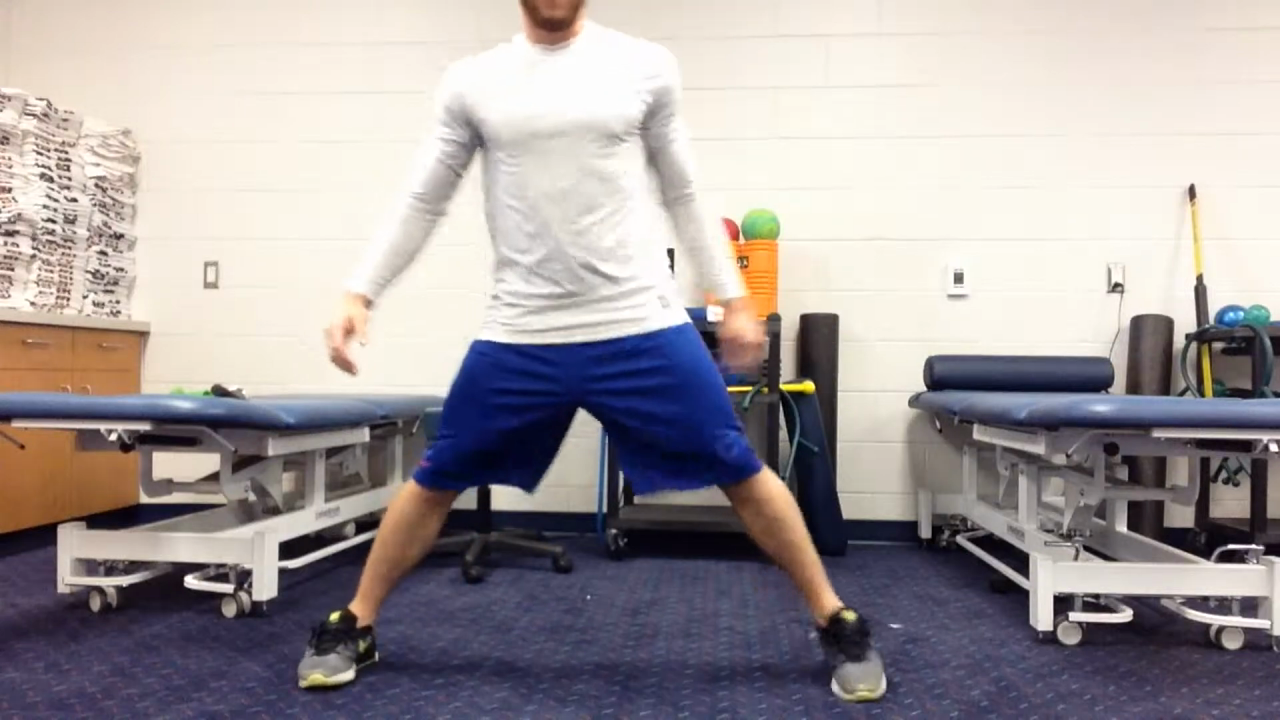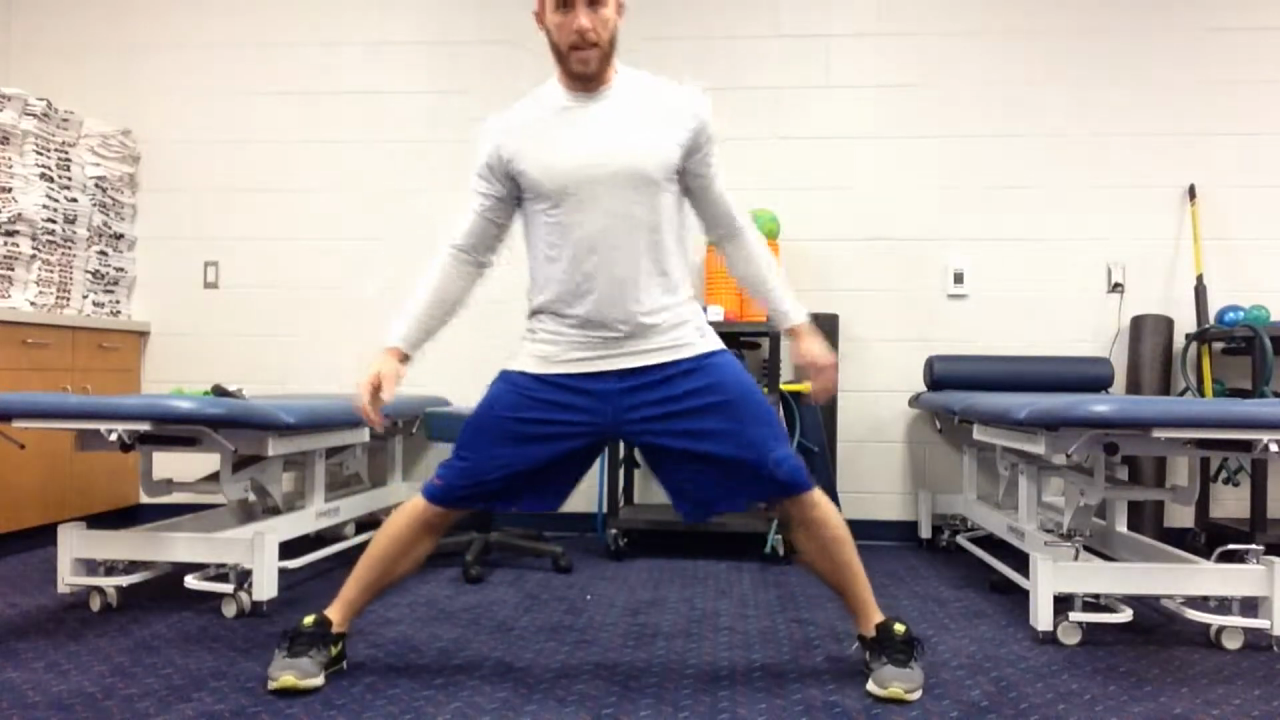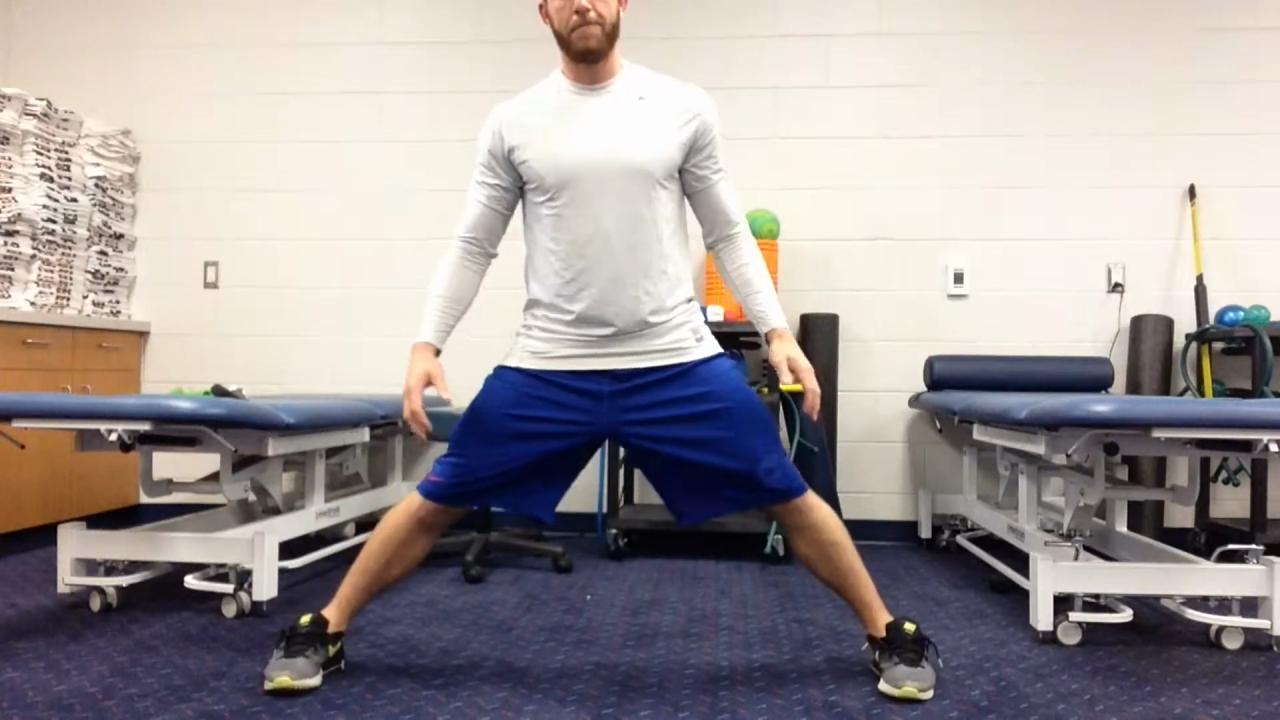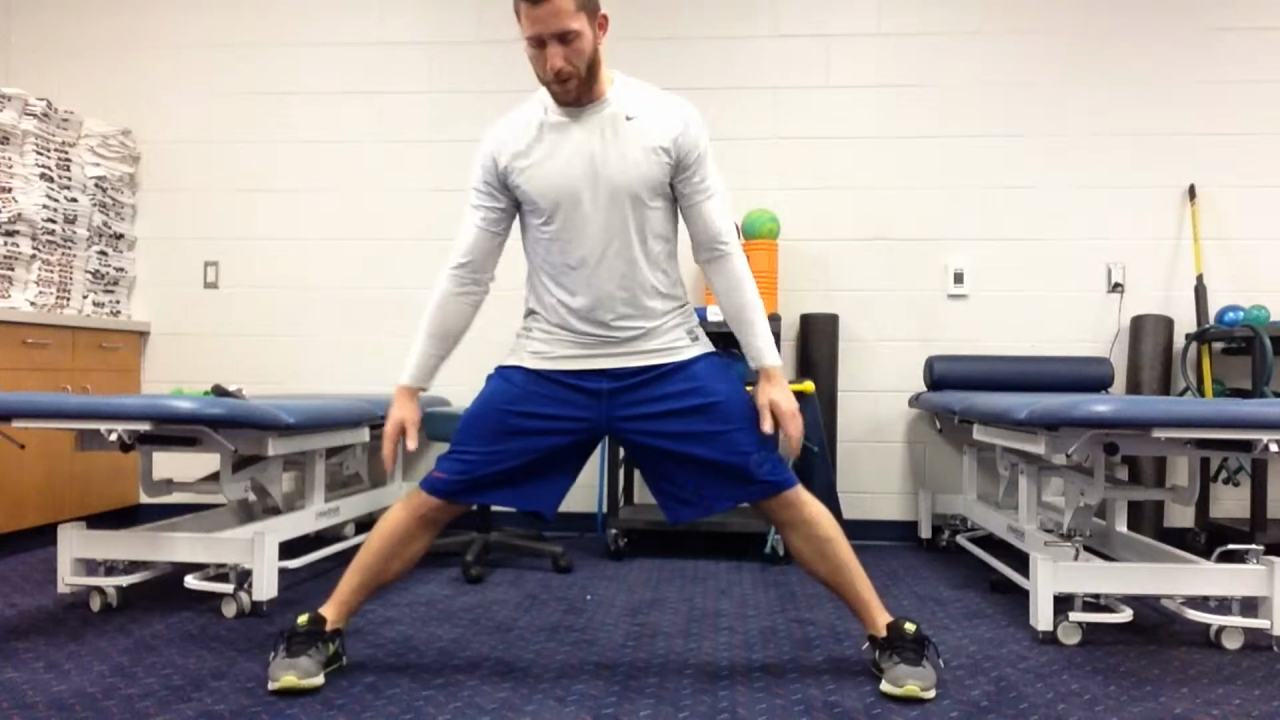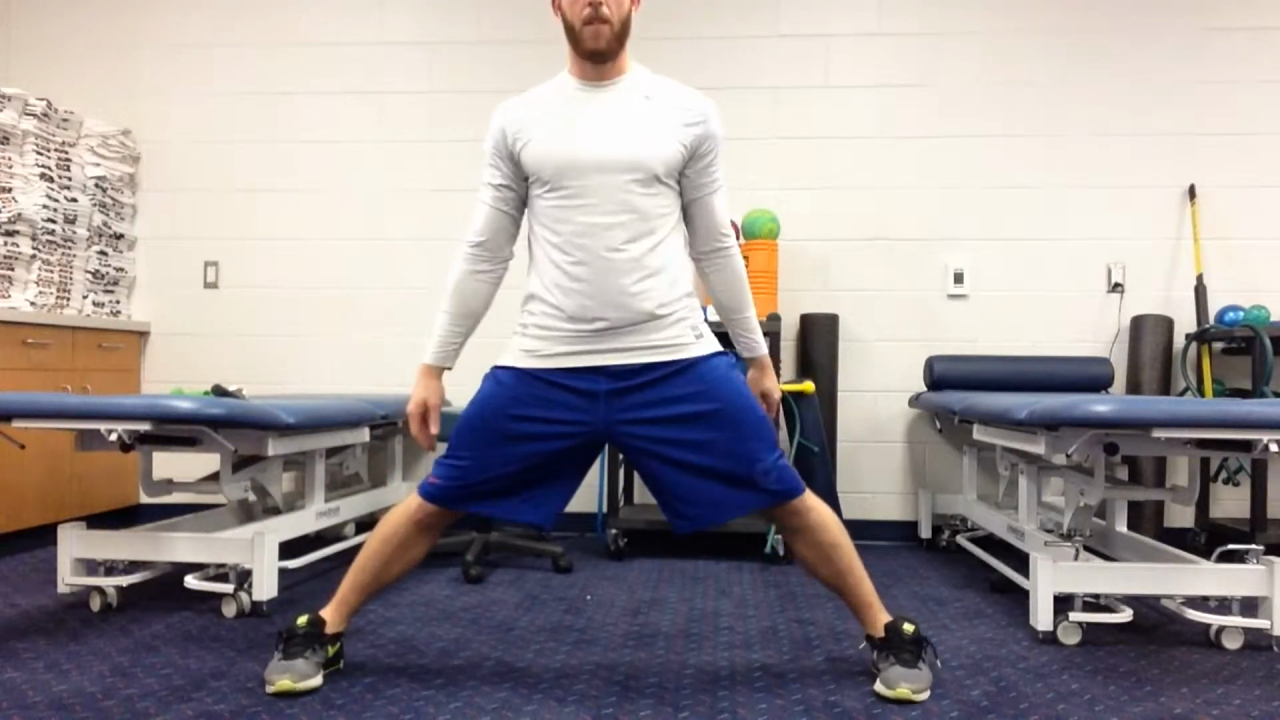
dt=1s
person 1, frame 1
left shoulder: (645, 66)
right shoulder: (471, 81)
left elbow: (683, 195)
right elbow: (423, 202)
left wrist: (732, 297)
right wrist: (359, 294)
left hip: (641, 328)
right hip: (518, 336)
left knee: (743, 472)
right knee: (435, 481)
left ankle: (837, 625)
right ankle: (352, 626)
person 1, frame 2
left shoulder: (680, 108)
right shoulder: (511, 132)
left elbow: (729, 231)
right elbow: (466, 255)
left wrist: (798, 324)
right wrist: (396, 348)
left hip: (679, 360)
right hip: (552, 372)
left knee: (795, 491)
right knee: (441, 503)
left ankle: (881, 637)
right ankle: (326, 631)
person 1, frame 3
left shoulder: (684, 107)
right shoulder: (514, 122)
left elbow: (727, 234)
right elbow: (473, 246)
left wrist: (776, 329)
right wrist: (427, 343)
left hip: (677, 364)
right hip: (547, 371)
left knee: (787, 498)
right knee: (438, 502)
left ankle: (889, 635)
right ankle: (322, 631)
person 1, frame 4
left shoulder: (672, 121)
right shoulder: (505, 143)
left elbow: (719, 253)
right elbow: (468, 274)
left wrist: (769, 367)
right wrist: (410, 385)
left hip: (670, 365)
right hip: (547, 370)
left knee: (782, 494)
right knee: (434, 498)
left ankle: (889, 635)
right ankle: (321, 629)
person 1, frame 5
left shoulder: (687, 111)
right shoulder: (517, 118)
left elbow: (715, 248)
right elbow: (486, 255)
left wrist: (758, 358)
right wrist: (434, 365)
left hip: (676, 363)
right hip: (545, 368)
left knee: (787, 498)
right knee: (437, 503)
left ankle: (888, 636)
right ankle: (321, 630)
